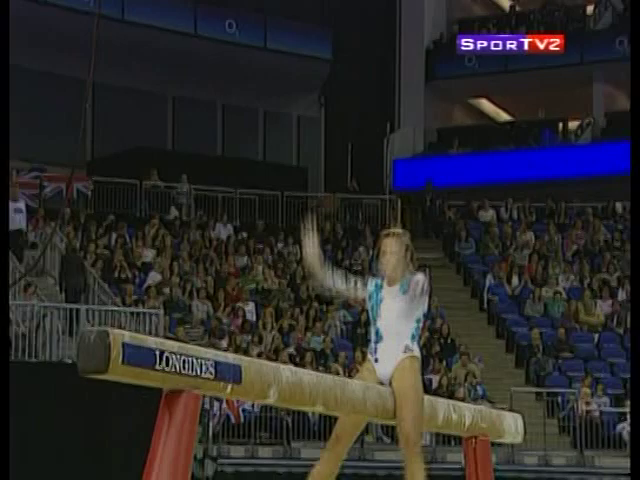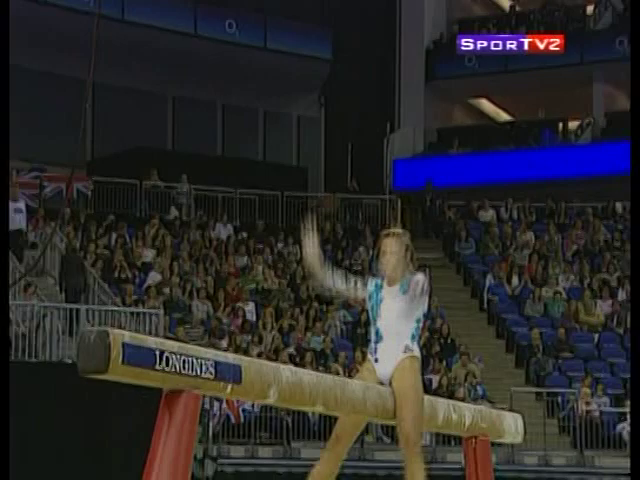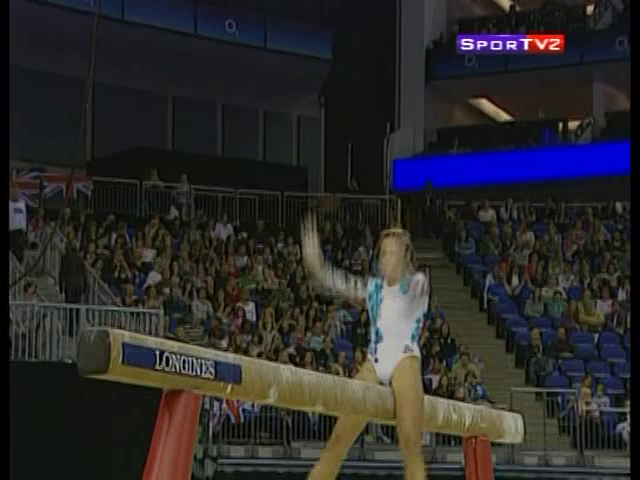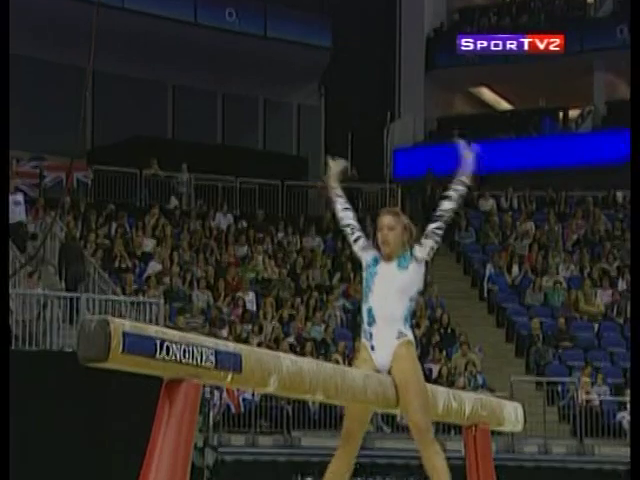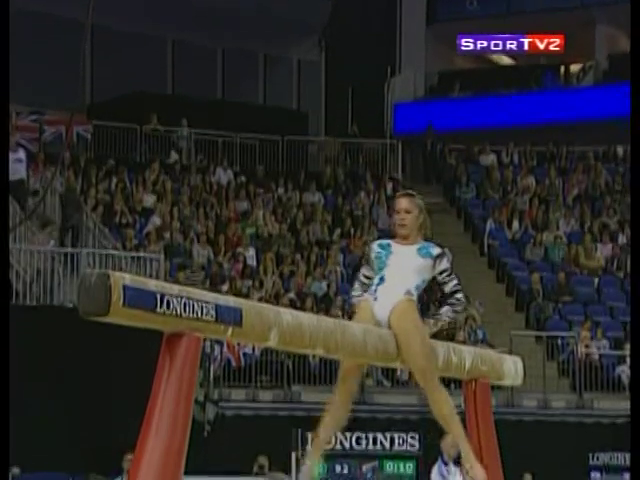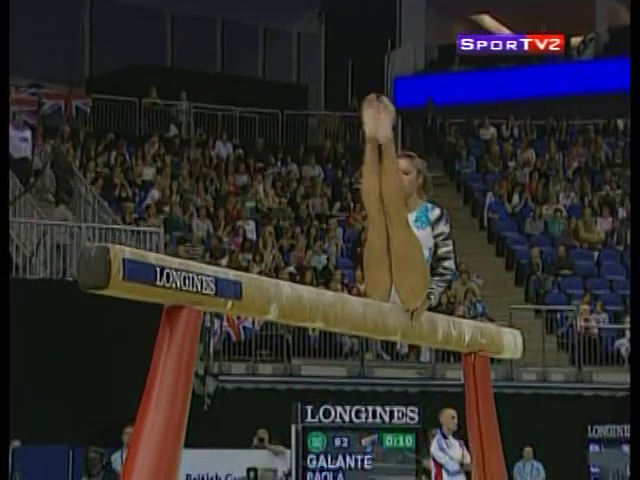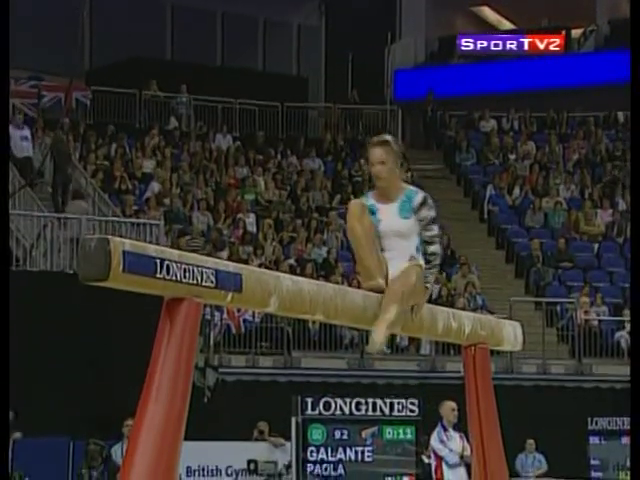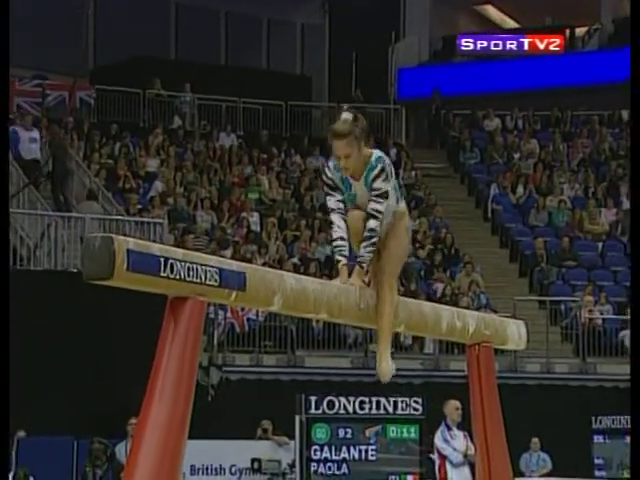
dt=0.5s
person 1, frame 1
left shoulder: (418, 283)
right shoulder: (372, 286)
left elbow: (414, 287)
right elbow: (339, 282)
left wrist: (398, 270)
right wrist: (314, 262)
left hip: (405, 362)
right hip: (373, 364)
left knee: (410, 442)
right knee: (339, 437)
person 1, frame 2
left shoulder: (417, 283)
right shoulder: (372, 286)
left elbow: (415, 286)
right elbow: (339, 282)
left wrist: (399, 271)
right wrist: (315, 262)
left hip: (405, 362)
right hip: (373, 363)
left knee: (410, 442)
right knee: (339, 436)
person 1, frame 3
left shoulder: (418, 282)
right shoulder: (372, 286)
left elbow: (414, 286)
right elbow: (339, 283)
left wrist: (398, 270)
right wrist: (314, 262)
left hip: (405, 362)
right hip: (373, 364)
left knee: (411, 443)
right knee: (338, 438)
person 1, frame 4
left shoulder: (414, 259)
right shoulder: (369, 259)
left elbow: (441, 216)
right elbow: (348, 221)
left wrist: (465, 173)
right wrist: (334, 184)
left hip: (399, 347)
right hip: (367, 350)
left knee: (422, 431)
right knee: (349, 435)
person 1, frame 5
left shoulder: (433, 252)
right shoulder: (379, 248)
left elbow: (456, 296)
right elbow: (360, 285)
right wrist: (357, 311)
left hip: (403, 307)
right hip: (371, 307)
left knee: (428, 382)
right knee: (346, 381)
left ankle: (468, 456)
person 1, frame 6
left shoulder: (434, 214)
right shoulder: (388, 210)
left elbow: (447, 263)
left wrist: (429, 297)
left hip: (412, 293)
right hip: (381, 290)
left knee: (396, 216)
right knee: (377, 216)
person 1, frame 7
left shoulder: (418, 199)
right shoulder: (367, 203)
left elbow: (433, 247)
left wrist: (424, 288)
right wrist: (370, 273)
left hip: (409, 272)
right hip: (376, 273)
left knee: (396, 292)
right knee: (355, 207)
left ankle: (380, 332)
right ankle: (376, 277)
person 1, frame 8
left shoulder: (380, 165)
right shoulder: (332, 170)
left elbow: (376, 220)
right elbow: (336, 218)
left wrist: (359, 271)
right wrist: (342, 267)
left hip: (394, 221)
right hip: (364, 226)
left knee: (386, 280)
right knee: (353, 219)
left ankle: (384, 353)
right ankle: (372, 274)
